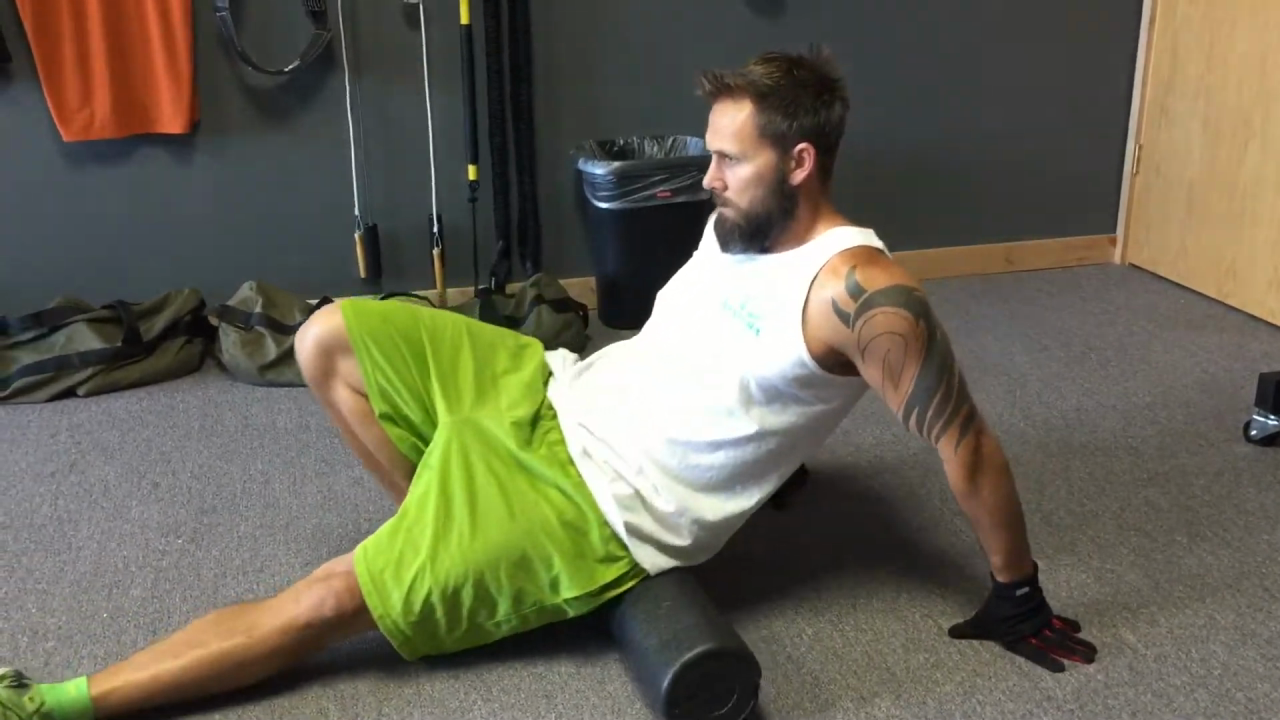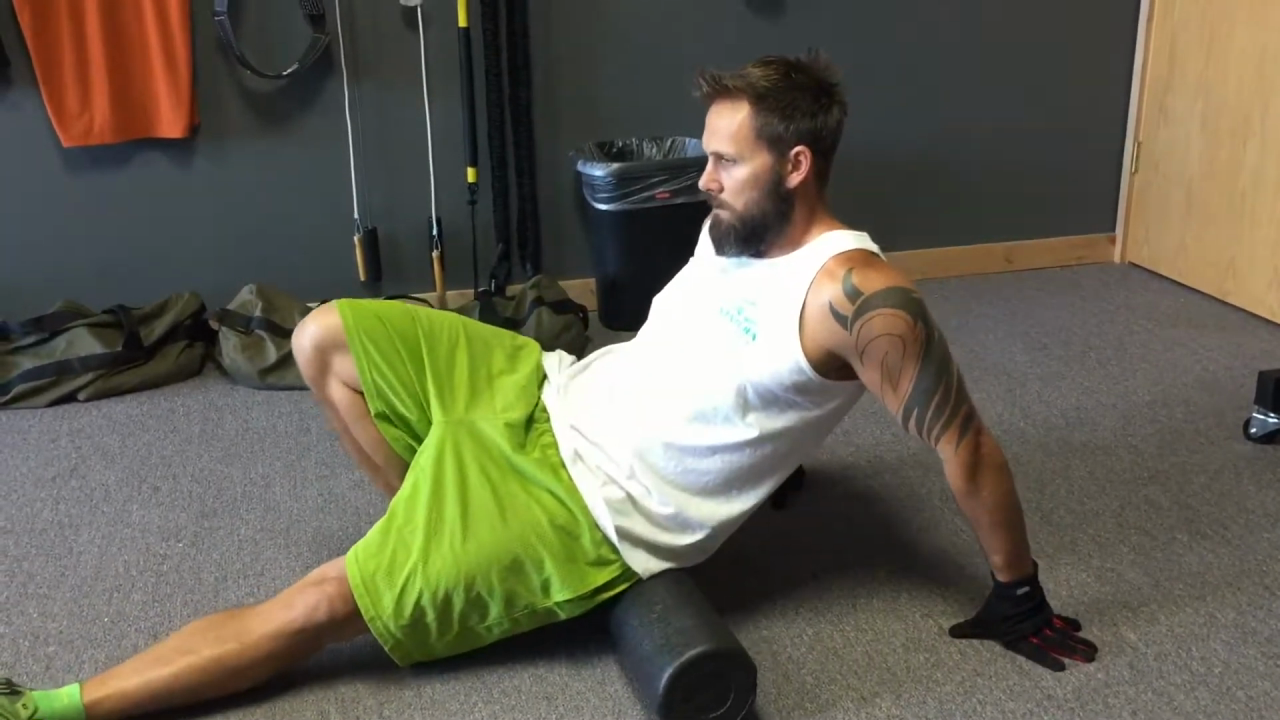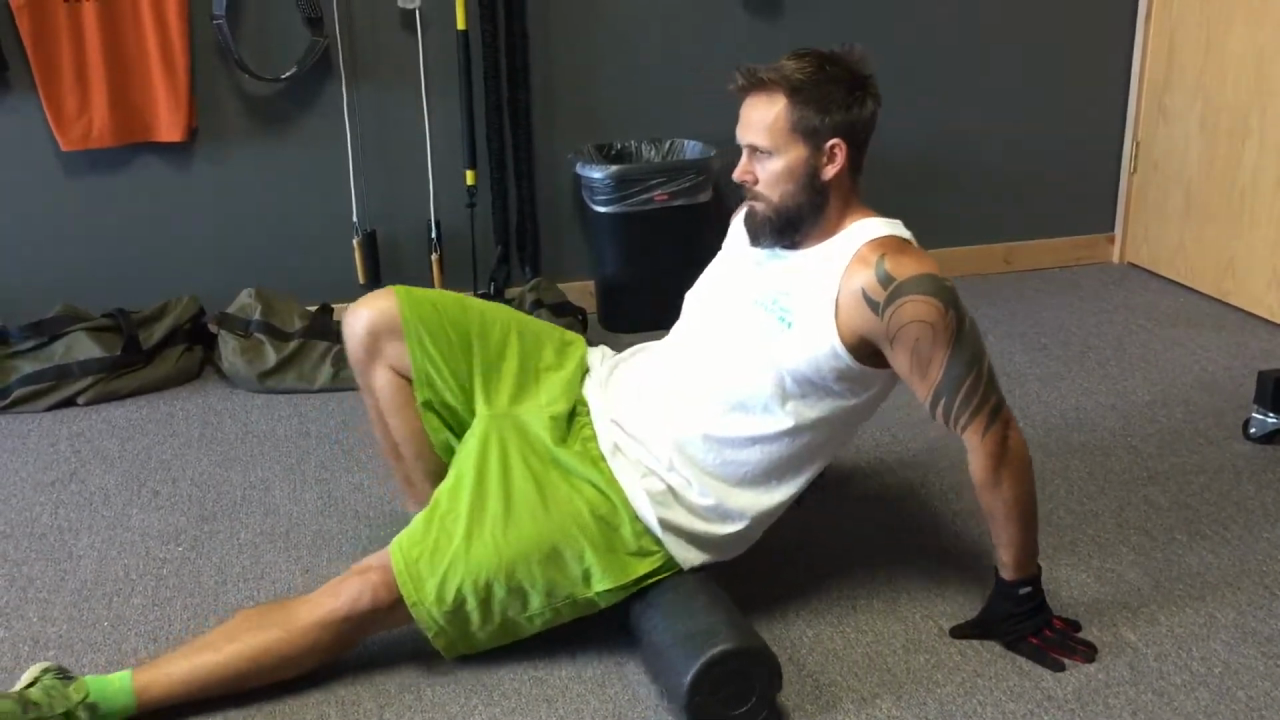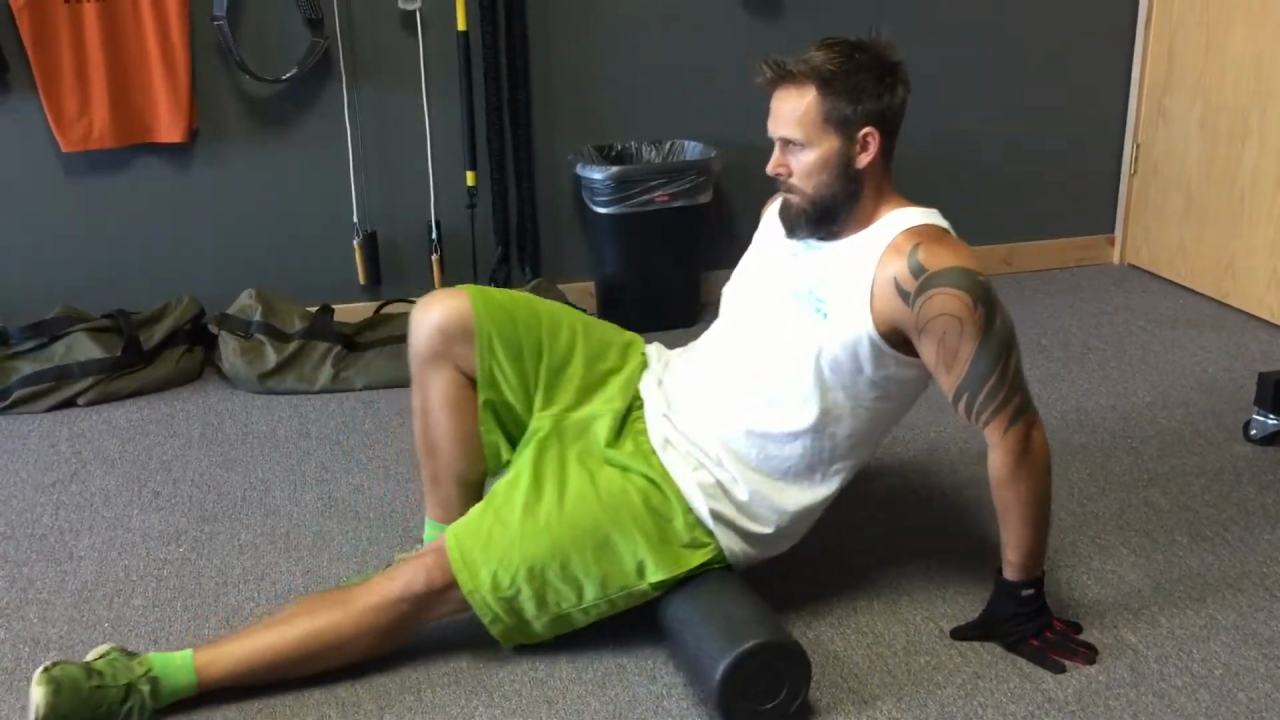
dt=0.3s
person 1, frame 1
left shoulder: (857, 291)
right shoulder: (744, 222)
left elbow: (965, 443)
left wrist: (1017, 599)
left hip: (599, 507)
right hip: (555, 398)
left knee: (332, 598)
right knee: (330, 339)
right ankle: (440, 534)
person 1, frame 2
left shoulder: (852, 294)
right shoulder: (738, 225)
left elbow: (964, 445)
left wrist: (1016, 596)
left hip: (595, 512)
right hip: (551, 399)
left knee: (326, 602)
right knee: (326, 338)
right ankle: (436, 532)
person 1, frame 3
left shoulder: (885, 280)
right shoulder: (767, 216)
left elbow: (990, 435)
left wrist: (1019, 596)
left hip: (635, 501)
right hip: (591, 390)
left knee: (369, 592)
right knee: (380, 321)
right ankle: (443, 535)
person 1, frame 4
left shoulder: (920, 269)
right shoulder: (795, 207)
left elbow: (1013, 432)
left wrist: (1020, 599)
left hip: (684, 499)
right hip: (642, 392)
left knee: (423, 585)
right knee: (445, 322)
right ankle: (454, 532)
